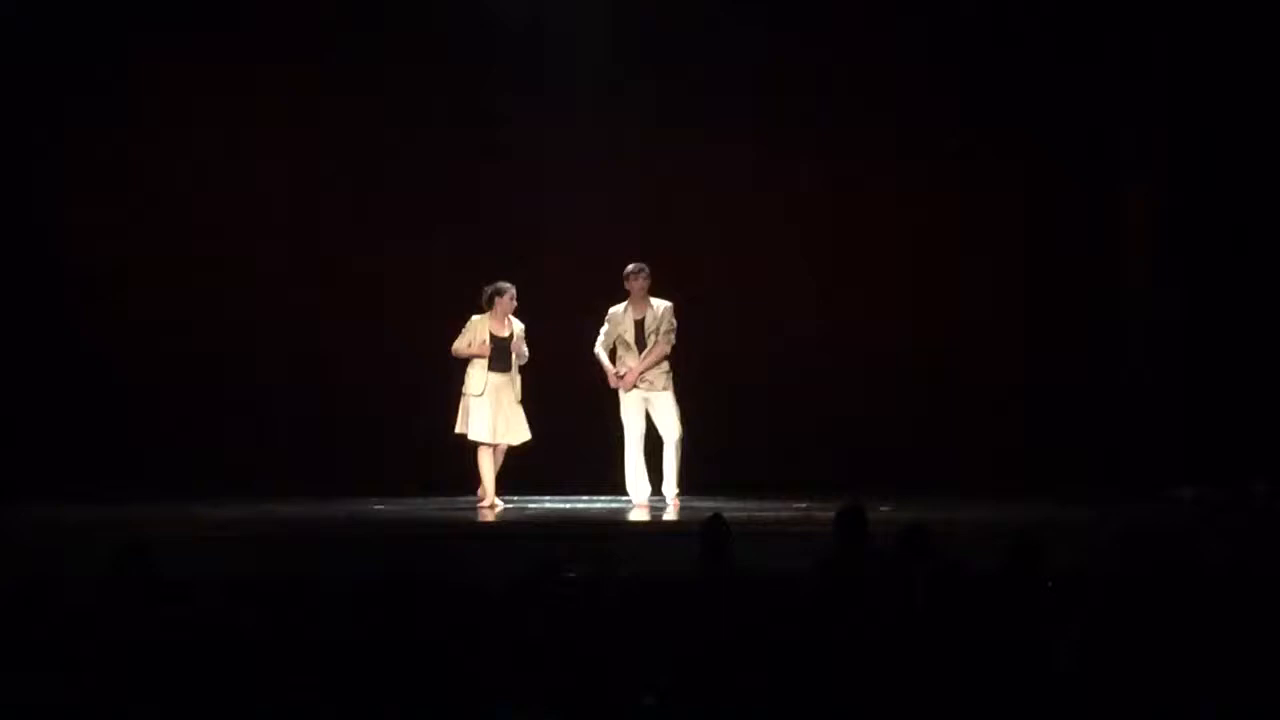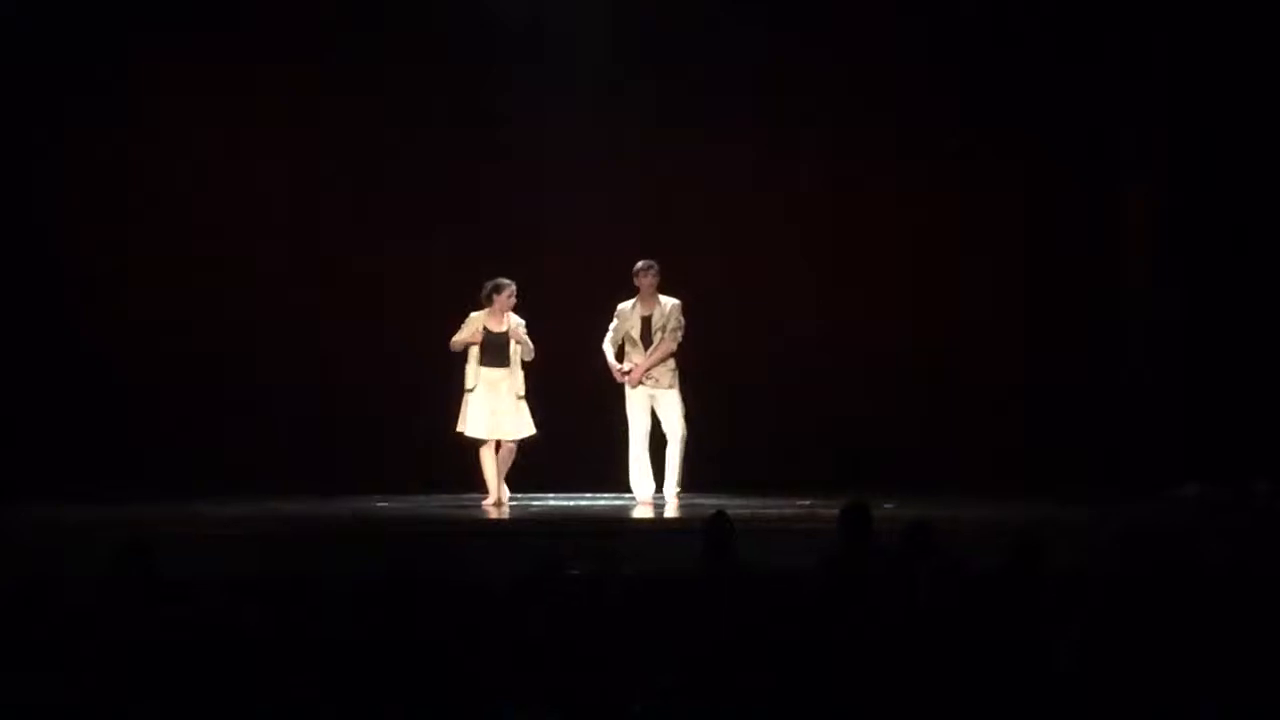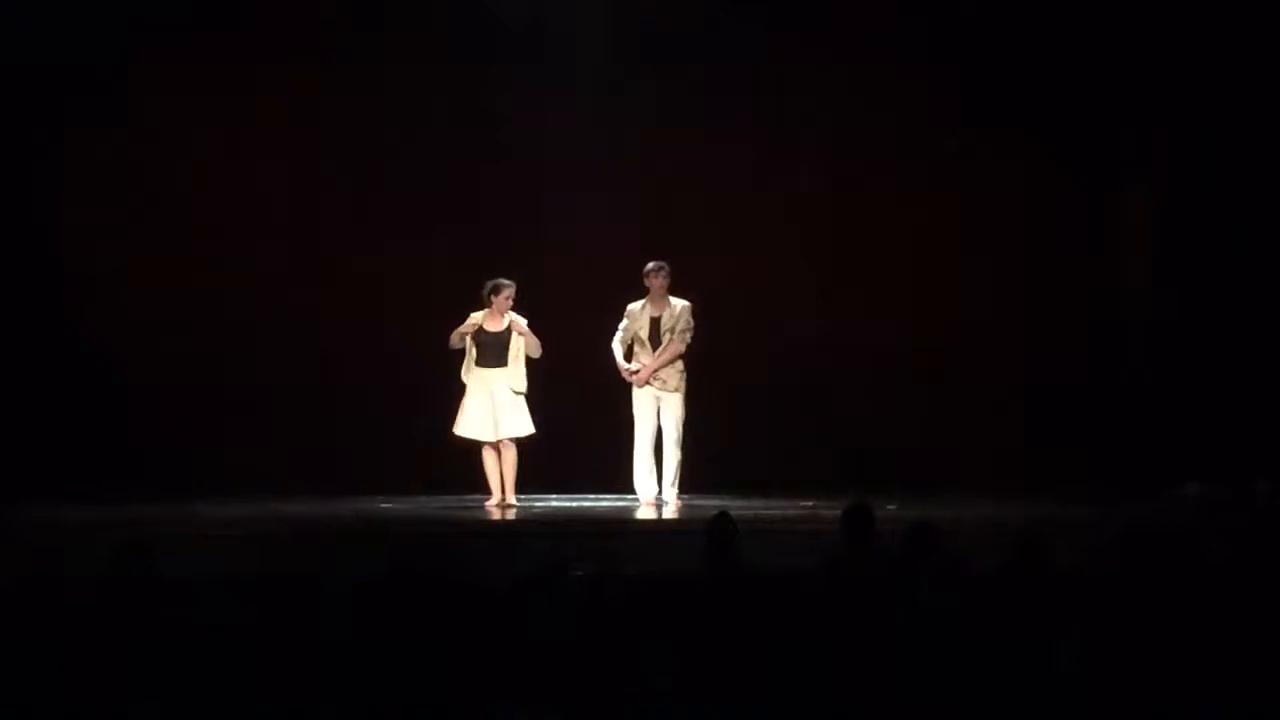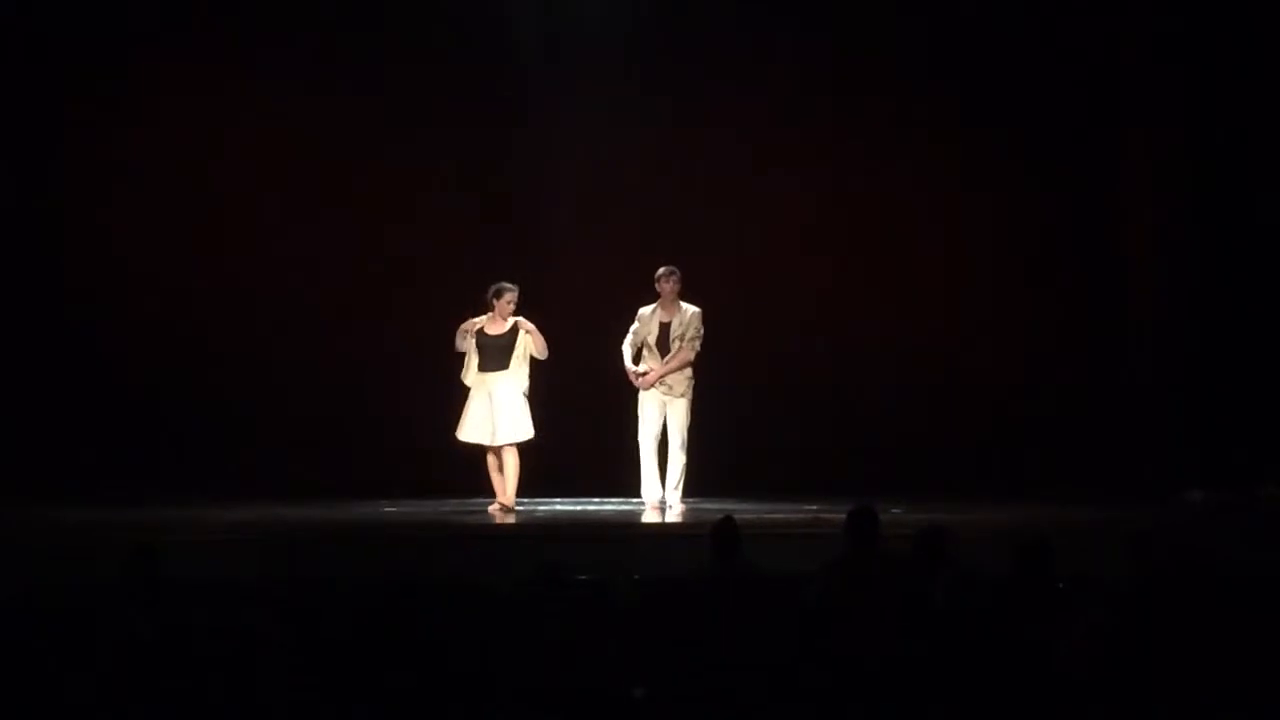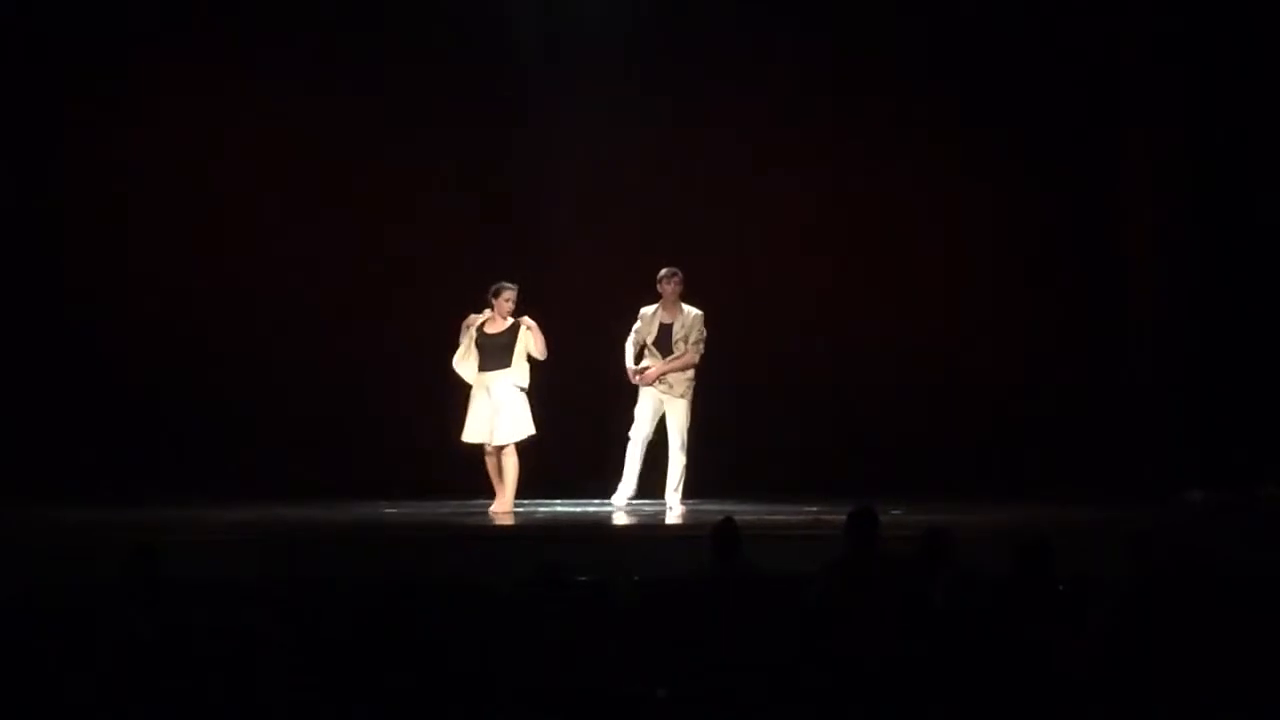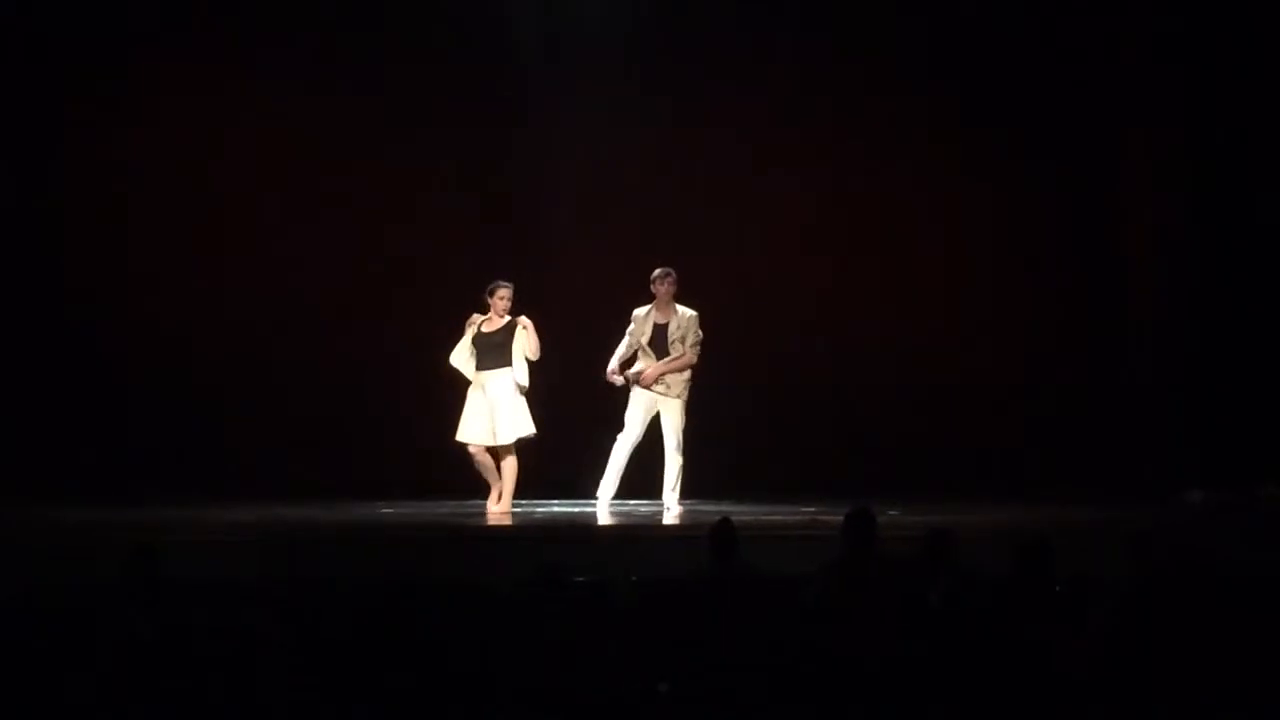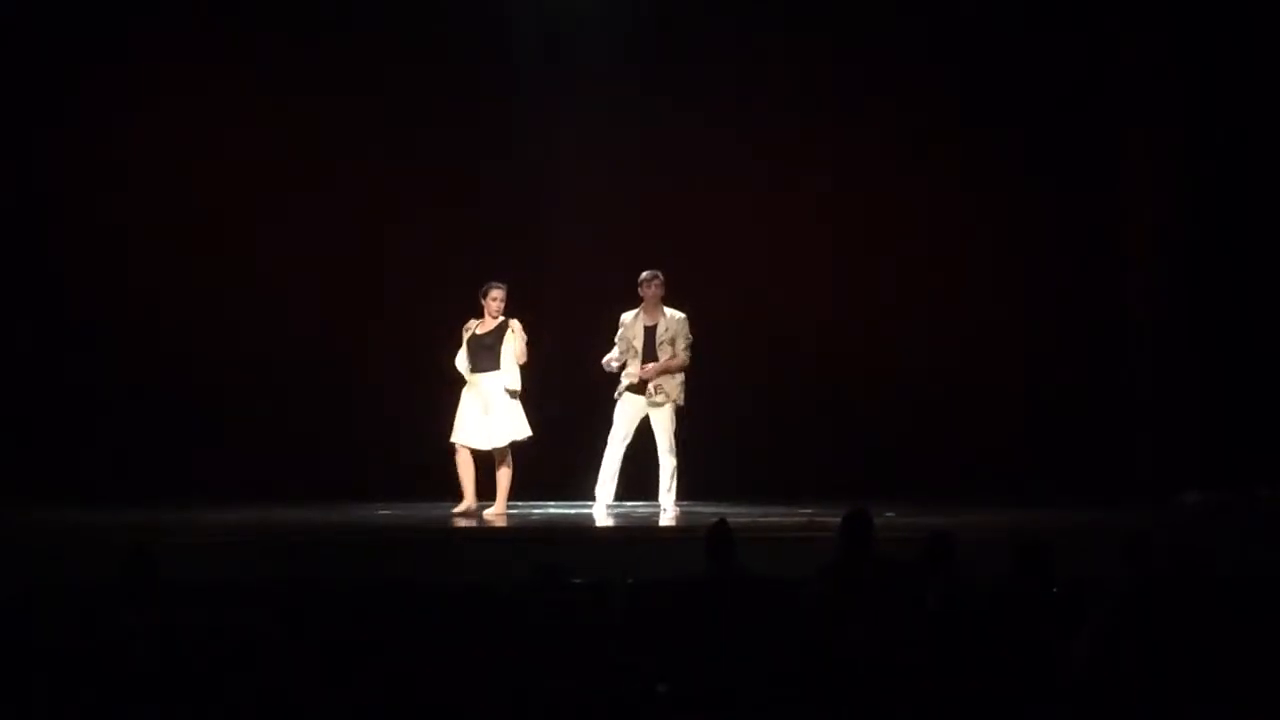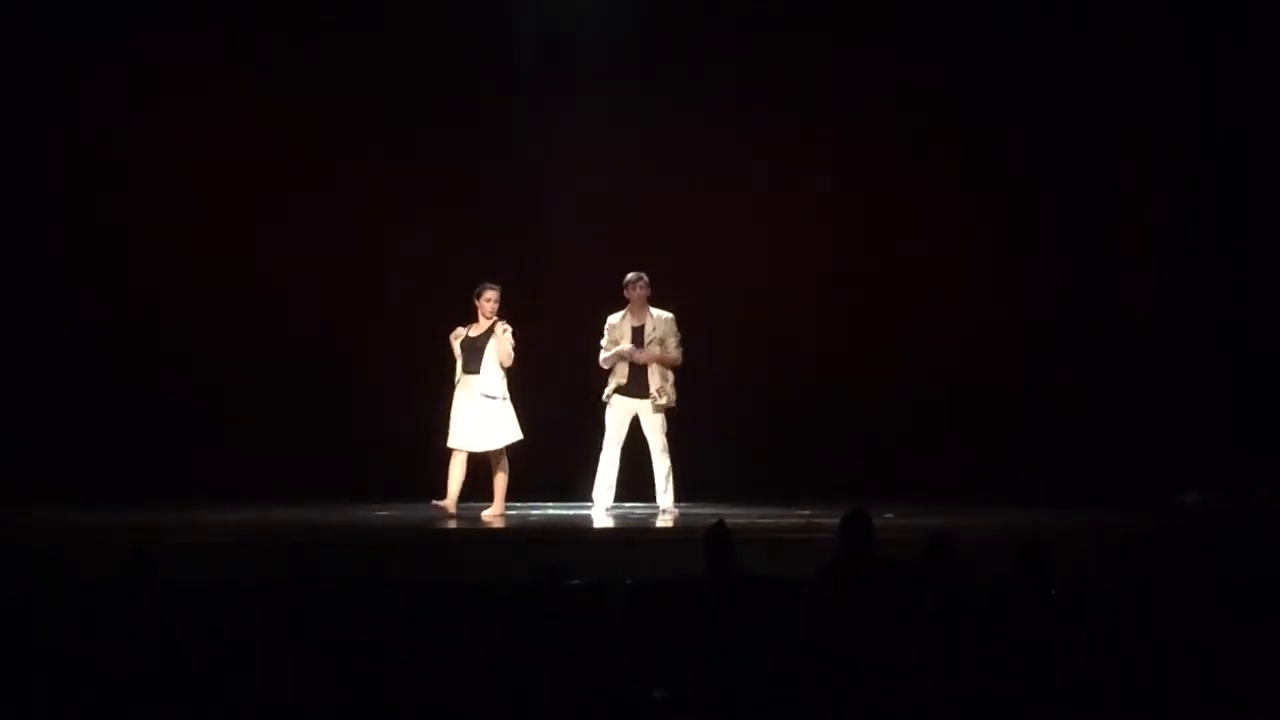
dt=0.2s
person 1, frame 1
left shoulder: (664, 309)
right shoulder: (615, 314)
left elbow: (664, 346)
right elbow: (600, 346)
left wrist: (636, 371)
right wrist: (608, 367)
left hip: (659, 381)
right hip: (630, 384)
left knee: (673, 433)
right knee: (634, 439)
left ankle: (671, 491)
right ankle: (640, 496)
person 1, frame 2
left shoulder: (672, 307)
right shoulder: (624, 310)
left elbow: (670, 344)
right elbow: (609, 341)
left wrist: (642, 367)
right wrist: (612, 362)
left hip: (665, 379)
right hip: (636, 381)
left knee: (677, 433)
right knee: (638, 436)
left ankle: (671, 490)
right ankle: (643, 493)
person 1, frame 3
left shoulder: (682, 308)
right shoulder: (634, 310)
left elbow: (678, 346)
right elbow: (619, 340)
left wrist: (649, 368)
right wrist: (620, 361)
left hip: (672, 380)
right hip: (643, 381)
left knee: (672, 438)
right knee: (643, 437)
left ankle: (669, 493)
right ankle: (647, 494)
person 1, frame 4
left shoulder: (692, 315)
right shoulder: (645, 314)
left elbow: (688, 353)
right elbow: (629, 343)
left wrist: (657, 372)
right wrist: (628, 365)
left hip: (679, 385)
right hip: (650, 384)
left knee: (677, 443)
right knee: (648, 438)
left ankle: (673, 498)
right ankle: (652, 496)
person 1, frame 5
left shoulder: (694, 317)
right shoulder: (646, 314)
left elbow: (693, 356)
right elbow: (633, 341)
left wrist: (660, 369)
right wrist: (630, 362)
left hip: (679, 386)
right hip: (651, 384)
left knee: (678, 444)
right knee: (639, 434)
left ankle: (674, 499)
right ankle: (624, 490)
person 1, frame 6
left shoulder: (688, 317)
right shoulder: (640, 315)
left elbow: (691, 357)
right elbow: (628, 343)
left wrist: (659, 369)
right wrist: (615, 362)
left hip: (673, 388)
right hip: (644, 386)
left knee: (673, 445)
right knee: (628, 436)
left ankle: (671, 500)
right ankle: (605, 494)
person 1, frame 7
left shoulder: (677, 320)
right shoulder: (627, 319)
left elbow: (684, 359)
right elbow: (617, 352)
left wrist: (658, 368)
right wrist: (611, 359)
left hip: (662, 393)
right hip: (632, 390)
left knee: (666, 447)
right knee: (615, 442)
left ankle: (668, 502)
right ankle: (602, 499)
person 1, frame 8
left shoulder: (665, 319)
right shoulder: (614, 321)
left elbow: (676, 357)
right elbow: (603, 361)
left wrist: (655, 356)
right wrist: (618, 352)
left hip: (651, 395)
right hip: (621, 393)
left knee: (659, 448)
right knee: (611, 446)
left ankle: (666, 503)
right ankle: (601, 502)
person 2, frame 1
left shoulder: (516, 326)
right shoulder: (477, 323)
left elbow: (522, 360)
right elbow: (455, 349)
left wrist: (521, 351)
right wrist: (475, 351)
left hip: (506, 387)
right hip: (481, 387)
left knee: (502, 444)
right knee: (485, 442)
left ankle: (485, 487)
right ankle: (489, 494)
person 2, frame 2
left shoulder: (516, 322)
right shoulder: (476, 319)
left elbow: (529, 355)
right elbow: (454, 345)
left wrist: (523, 340)
right wrist: (467, 340)
left hip: (506, 383)
right hip: (481, 383)
left knee: (510, 440)
right knee: (486, 440)
left ankle: (501, 481)
right ankle: (493, 492)
person 2, frame 3
left shoulder: (516, 322)
right shoulder: (475, 319)
left elbow: (536, 352)
right elbow: (454, 345)
left wrist: (525, 331)
right wrist: (460, 332)
left hip: (505, 384)
right hip: (479, 383)
left knee: (506, 439)
right knee: (486, 441)
left ankle: (510, 492)
right ankle: (495, 494)
person 2, frame 4
left shoulder: (519, 328)
right shoulder: (479, 324)
left elbow: (542, 354)
right elbow: (461, 348)
left wrist: (533, 330)
right wrist: (462, 331)
left hip: (507, 387)
right hip: (481, 387)
left knee: (507, 444)
right knee: (490, 446)
left ankle: (510, 498)
right ankle: (499, 496)
person 2, frame 5
left shoulder: (520, 327)
right shoulder: (479, 325)
left elbow: (541, 354)
right elbow: (465, 353)
left wrist: (534, 327)
right wrist: (465, 328)
left hip: (507, 387)
right hip: (482, 387)
left knee: (507, 445)
right knee: (489, 447)
left ankle: (508, 501)
right ankle: (499, 494)
person 2, frame 6
left shoulder: (516, 326)
right shoulder: (479, 325)
left elbow: (534, 354)
right elbow: (467, 355)
left wrist: (530, 327)
right wrist: (468, 328)
left hip: (504, 386)
right hip: (479, 387)
left knee: (505, 445)
right knee: (474, 446)
left ankle: (505, 501)
right ankle: (496, 484)
person 2, frame 7
left shoulder: (509, 327)
right shoulder: (475, 327)
left elbow: (521, 358)
left wrist: (518, 332)
right wrist: (465, 334)
left hip: (498, 390)
right hip: (473, 389)
left knee: (500, 449)
right knee: (461, 445)
left ankle: (501, 503)
right ankle: (469, 498)
person 2, frame 8
left shoulder: (501, 328)
right shoulder: (467, 330)
left elbow: (507, 361)
left wrist: (502, 335)
right wrist: (453, 342)
left hip: (489, 393)
right hip: (465, 392)
left knee: (496, 451)
right knee: (458, 449)
left ankle: (498, 504)
right ankle: (451, 501)
